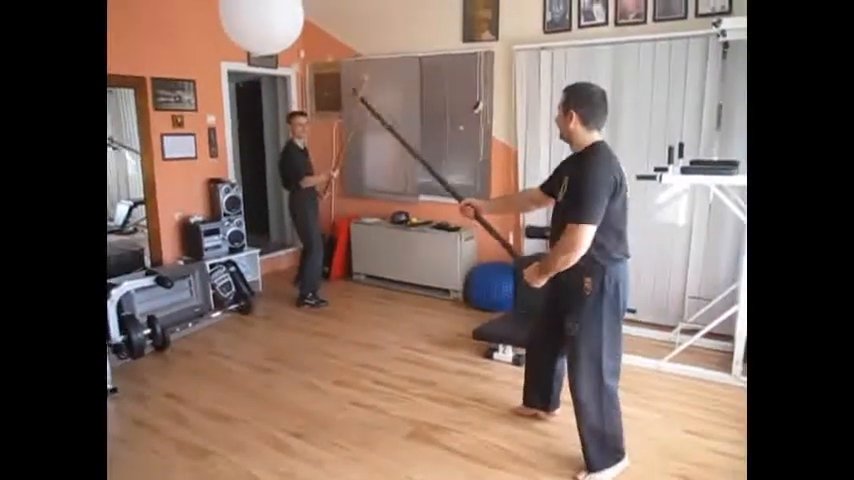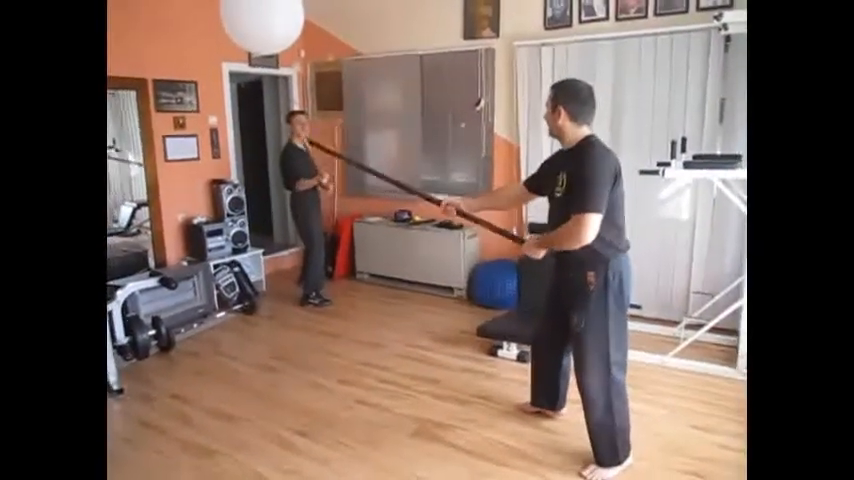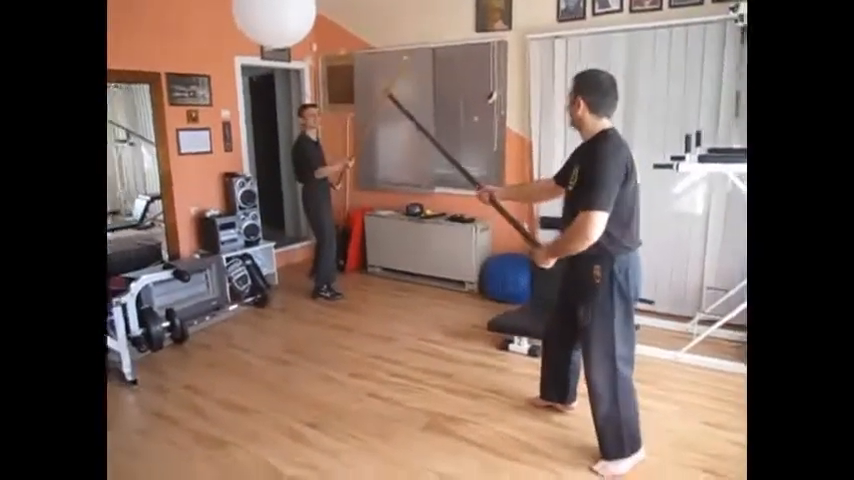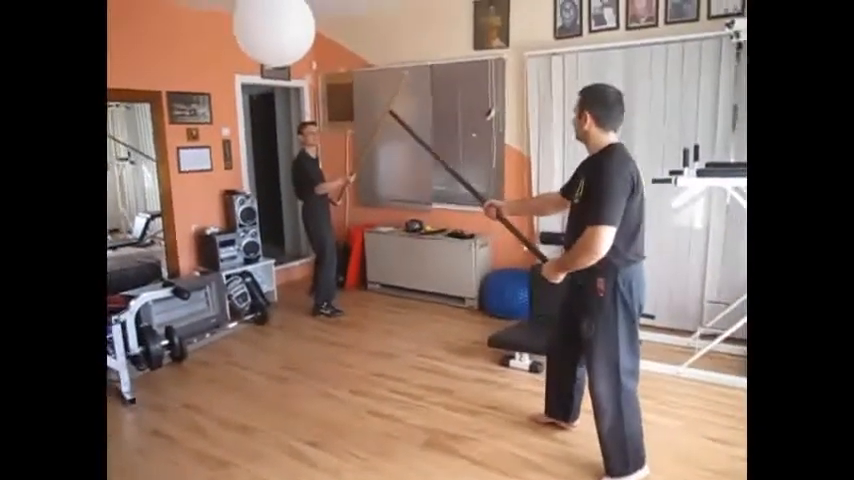
dt=0.5s
person 1, frame 1
left shoulder: (597, 167)
right shoulder: (577, 162)
left elbow: (576, 243)
right elbow: (536, 197)
left wrist: (541, 271)
right wrist: (485, 205)
left hip: (597, 281)
right hip: (574, 277)
left knee: (590, 371)
right knee: (543, 340)
right ankle: (541, 402)
person 1, frame 2
left shoulder: (596, 159)
right shoulder: (562, 160)
left elbow: (583, 232)
right elbow: (517, 193)
left wrist: (539, 243)
right wrist: (465, 204)
left hip: (600, 275)
right hip: (571, 270)
left knee: (598, 367)
right knee: (548, 338)
right ankle: (548, 401)
person 1, frame 3
left shoulder: (608, 153)
right shoulder: (589, 150)
left elbow: (589, 230)
right elbow: (553, 187)
left wrist: (549, 253)
right wrist: (501, 192)
left hip: (609, 268)
right hip: (586, 264)
left knee: (606, 359)
right knee: (560, 332)
right ankle: (559, 395)
person 1, frame 4
left shoulder: (614, 167)
right shoulder: (594, 164)
left elbow: (597, 245)
right elbow: (558, 200)
left wrist: (558, 267)
right wrist: (508, 207)
left hip: (612, 282)
right hip: (589, 279)
left knee: (610, 374)
right knee: (563, 346)
right ankle: (561, 412)
person 2, frame 1
left shoulder: (302, 149)
right shoulder: (290, 152)
right elbow: (302, 181)
left wrist: (317, 189)
right wrist: (325, 176)
left hip: (308, 201)
right hip: (301, 203)
left knee: (310, 245)
right knee: (315, 247)
left ankle: (302, 279)
right ankle: (307, 294)
person 2, frame 2
left shoulder: (305, 149)
right shoulder: (289, 153)
right elbow: (297, 185)
left wrist: (325, 182)
right wrist: (317, 180)
left hip: (312, 201)
right hip: (302, 203)
left knee: (313, 245)
right knee: (316, 246)
left ankle: (306, 279)
right ankle: (310, 293)
person 2, frame 3
left shoulder: (314, 141)
right shoulder: (302, 145)
right elbow: (316, 172)
left wrist: (330, 181)
right wrist: (341, 166)
left hip: (321, 193)
right hip: (314, 195)
left knee: (325, 238)
right knee: (328, 239)
left ankle: (318, 273)
right ankle: (322, 286)
person 2, frame 4
left shoulder: (313, 159)
right shoulder: (302, 162)
right elbow: (317, 188)
left wrist: (329, 197)
right wrist: (342, 181)
left hip: (320, 210)
right hip: (313, 212)
left knee: (323, 254)
right knee: (328, 256)
left ankle: (318, 290)
right ankle: (322, 303)
